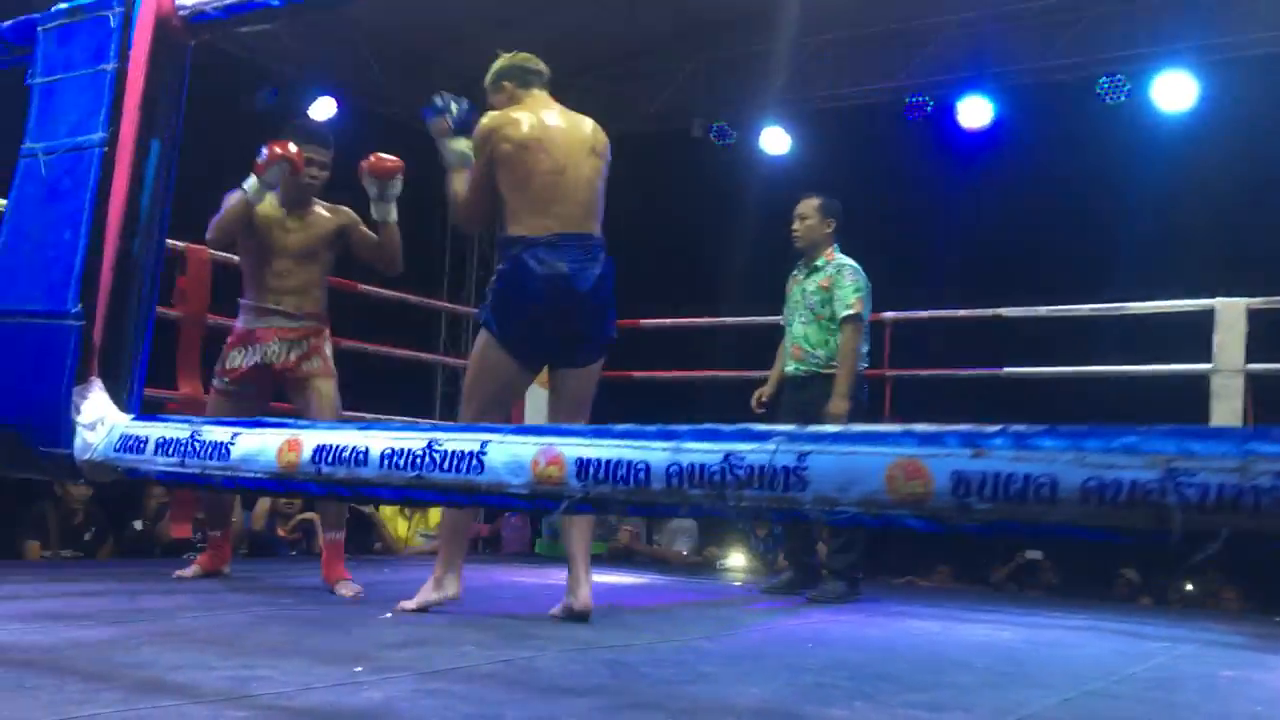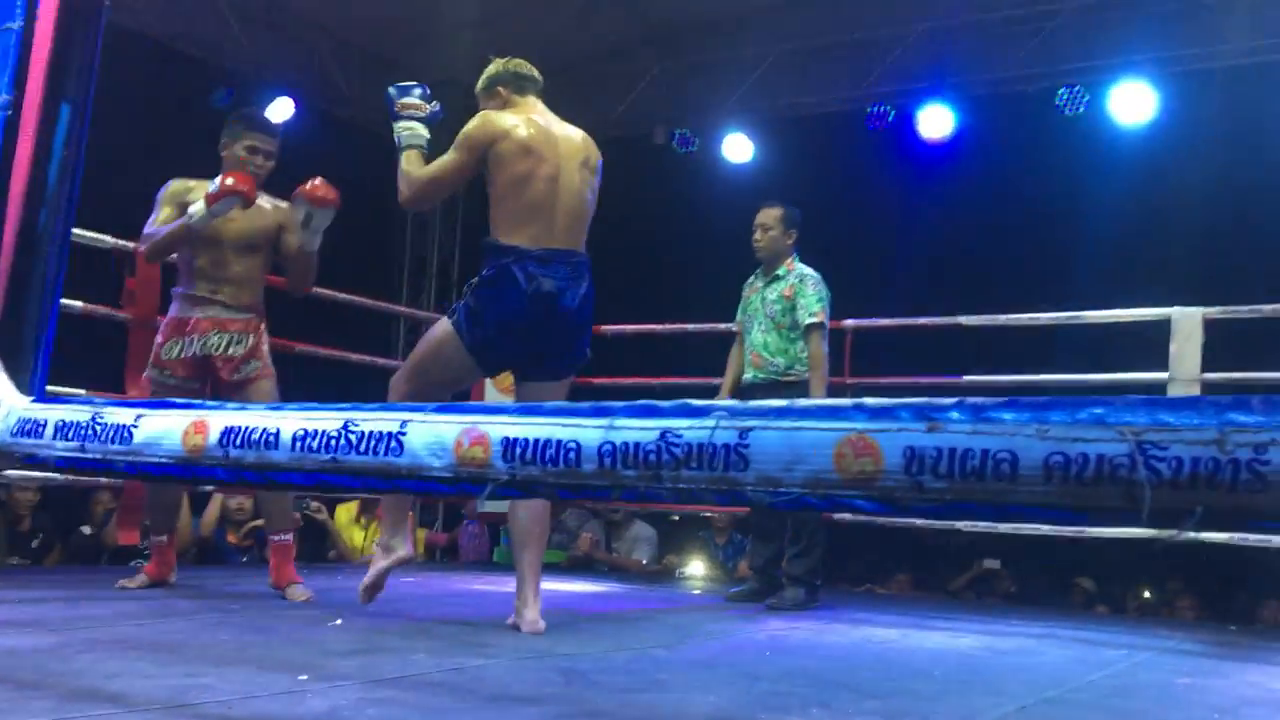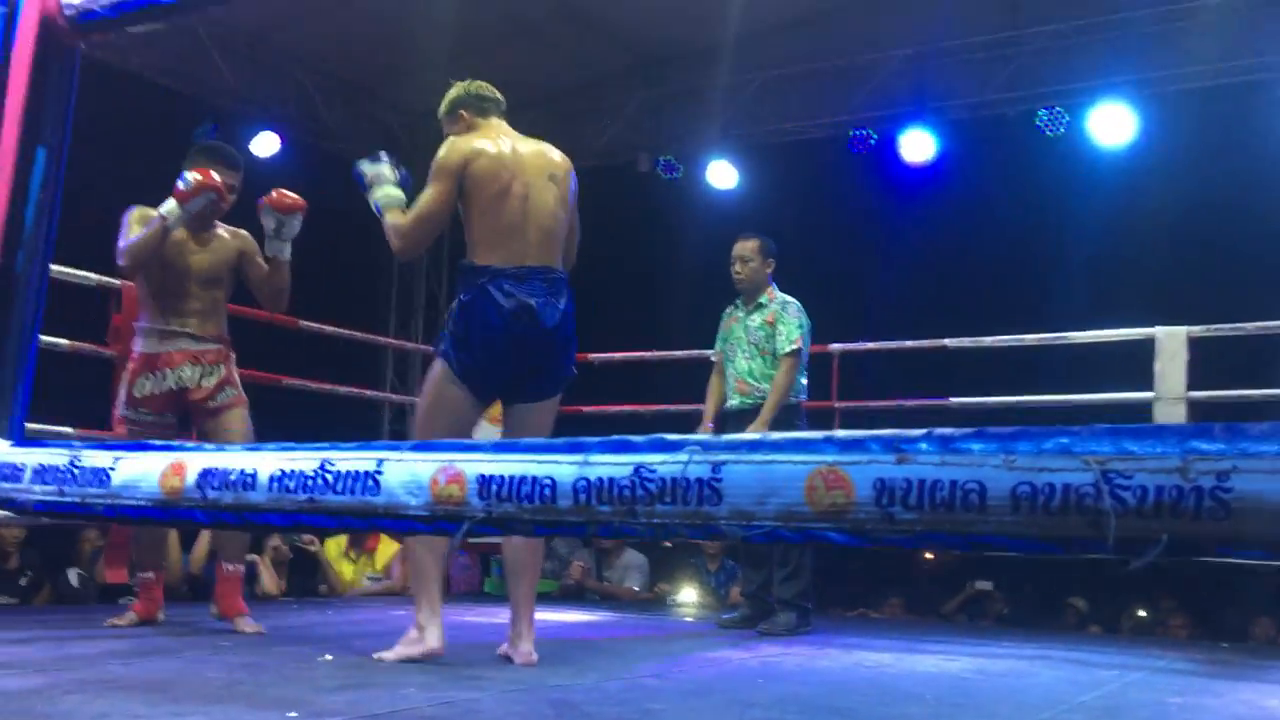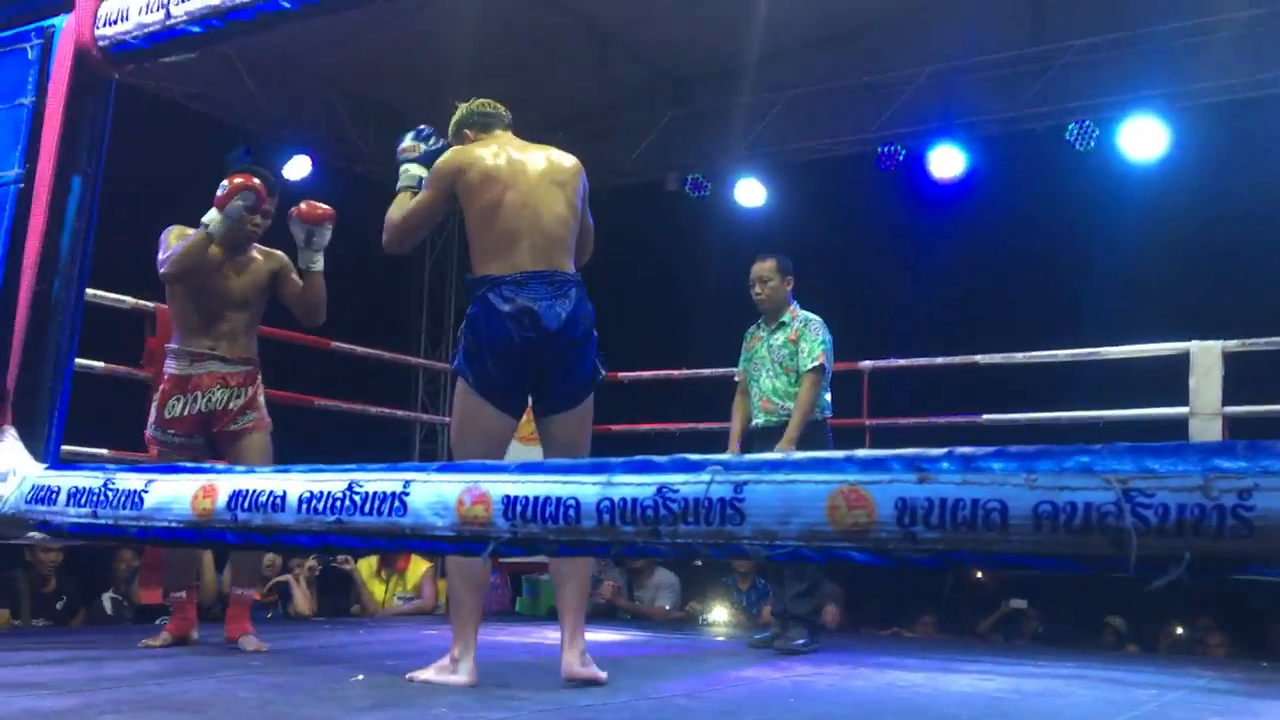
dt=0.3s
person 1, frame 1
left shoulder: (498, 126)
right shoulder: (594, 133)
left elbow: (470, 216)
left wrist: (456, 148)
left hip: (529, 278)
right hip: (592, 279)
left knee: (475, 427)
right knee: (570, 433)
left ankle: (445, 576)
right ankle: (579, 583)
person 1, frame 2
left shoulder: (492, 127)
right shoulder: (588, 147)
left elbow: (413, 195)
left wrist: (409, 129)
left hip: (507, 287)
right hip: (572, 294)
left knee: (406, 394)
left ankle: (394, 542)
right ankle: (528, 604)
person 1, frame 3
left shoulder: (462, 151)
right shoulder: (560, 162)
left elbow: (406, 242)
left wrist: (383, 190)
left hip: (489, 309)
right hip: (553, 313)
left ankle: (427, 624)
right ankle: (522, 635)
person 1, frame 4
left shoulder: (459, 161)
right shoulder: (569, 166)
left elbow: (395, 238)
left wrist: (411, 170)
left hip: (498, 320)
right hip: (568, 318)
left ankle: (460, 656)
right ankle: (574, 646)
person 2, frame 1
left shoulder: (338, 218)
right shoulder: (247, 204)
left elbow: (391, 265)
right elbow: (215, 237)
left wrist: (385, 207)
right wrist: (257, 185)
left hip: (308, 341)
right hip: (251, 338)
left ankle: (336, 562)
right ankle: (215, 552)
person 2, frame 2
left shoulder: (277, 212)
right shoulder: (183, 191)
left elbow: (300, 284)
right elbow: (149, 248)
left wrist: (310, 234)
right wrist: (201, 213)
left hip: (244, 335)
right hip: (185, 328)
left ankle: (284, 568)
right ankle: (161, 561)
person 2, frame 3
left shoulder: (238, 241)
right shoulder: (144, 218)
left elbow: (275, 302)
right elbow: (128, 261)
left wrist: (280, 245)
right wrist: (175, 209)
left hip: (214, 366)
right hip: (154, 362)
left ankle: (231, 596)
right ankle: (148, 599)
person 2, frame 4
left shoulder: (273, 261)
right shoulder: (183, 237)
left elbow: (313, 315)
right elbow: (169, 269)
left wrist: (312, 254)
right wrist: (217, 217)
left hip: (241, 389)
right hip: (185, 383)
left ankle: (239, 619)
right ankle: (181, 618)
person 3, frame 1
left shoulder: (845, 272)
right shoulder: (796, 275)
left elbow: (851, 335)
left wrist: (842, 395)
right wrist: (772, 383)
left hip: (832, 388)
right hip: (797, 387)
left ankle: (843, 575)
right ankle: (803, 567)
person 3, frame 2
left shoulder: (806, 281)
right shoulder: (752, 284)
left elbow: (816, 343)
left wrist: (817, 400)
right wrist: (726, 392)
left hip: (791, 394)
right hip: (755, 395)
left ankle: (802, 582)
right ankle: (765, 576)
person 3, frame 3
left shoulder: (786, 309)
right shoulder: (730, 315)
left elbow: (788, 370)
right elbow: (719, 372)
left wrist: (763, 423)
right wrist: (708, 423)
left hip: (775, 421)
right hip: (736, 422)
left ankle: (793, 607)
right ankle: (756, 602)
person 3, frame 4
left shoulder: (809, 326)
right shoulder: (752, 335)
left elbow: (811, 385)
right elbow: (743, 393)
left wrist: (788, 441)
right wrist: (735, 444)
left hip: (801, 438)
right hip: (762, 439)
left ankle: (804, 623)
right ankle: (785, 621)
